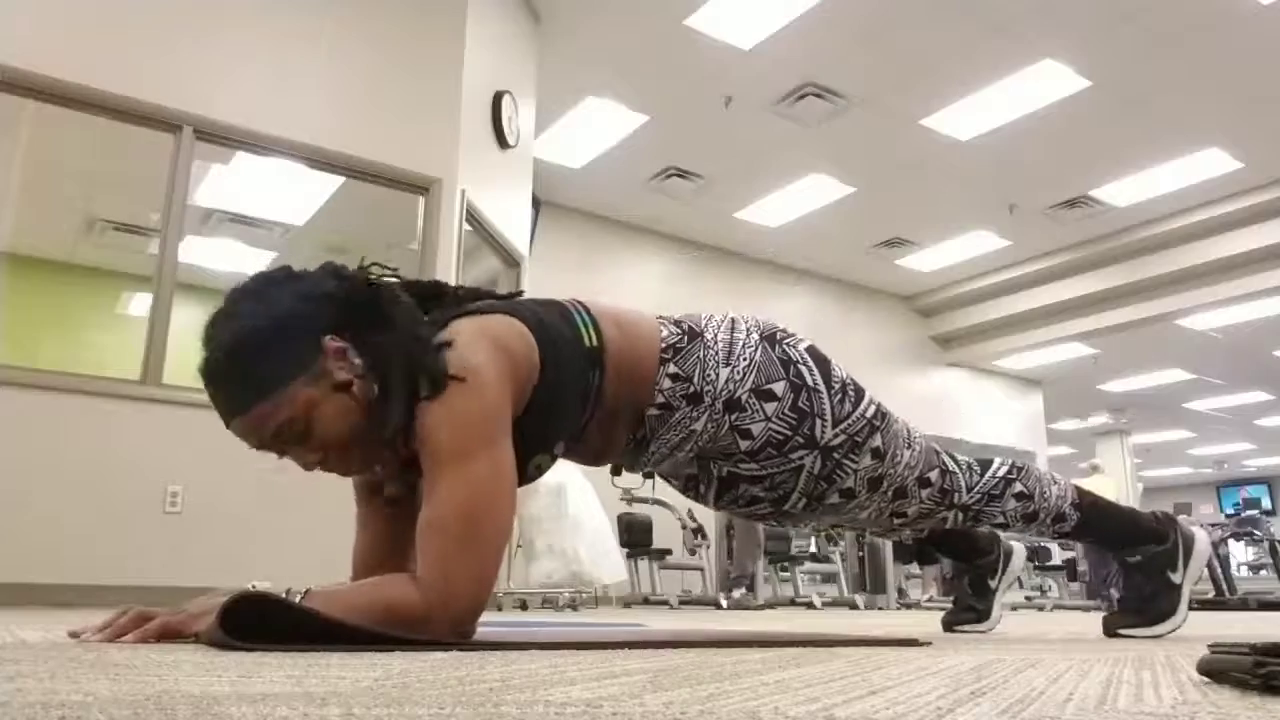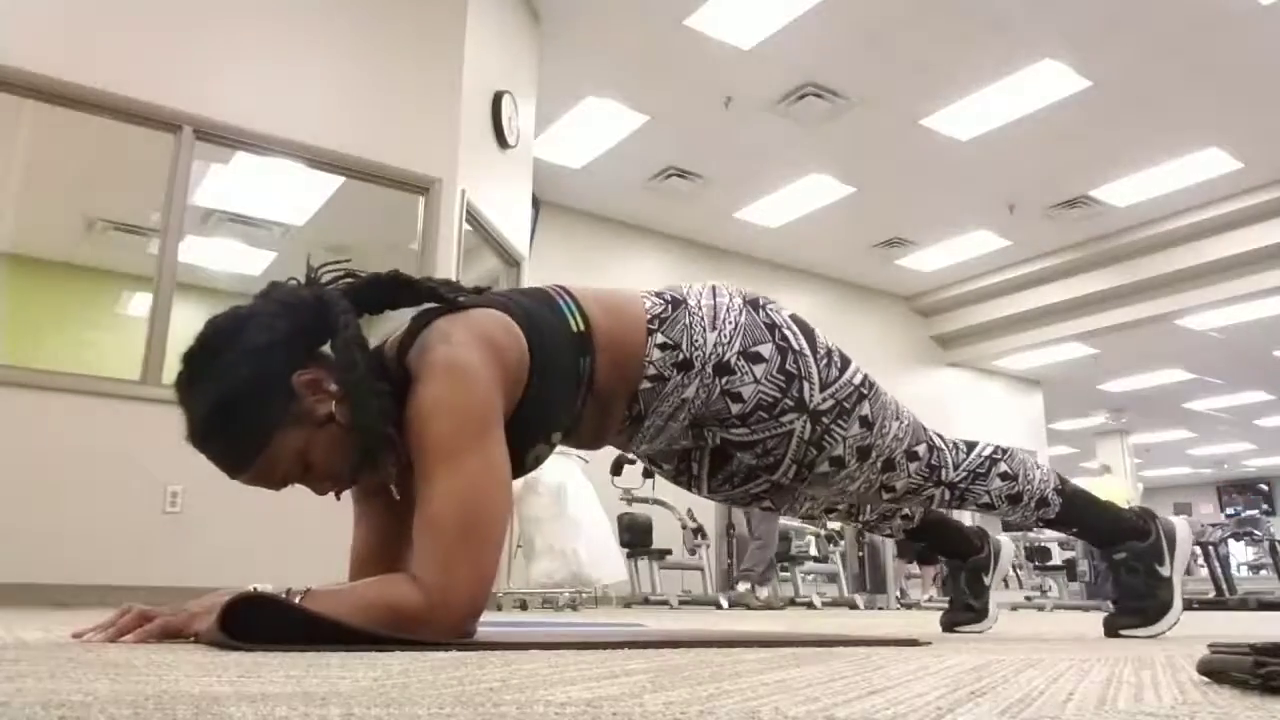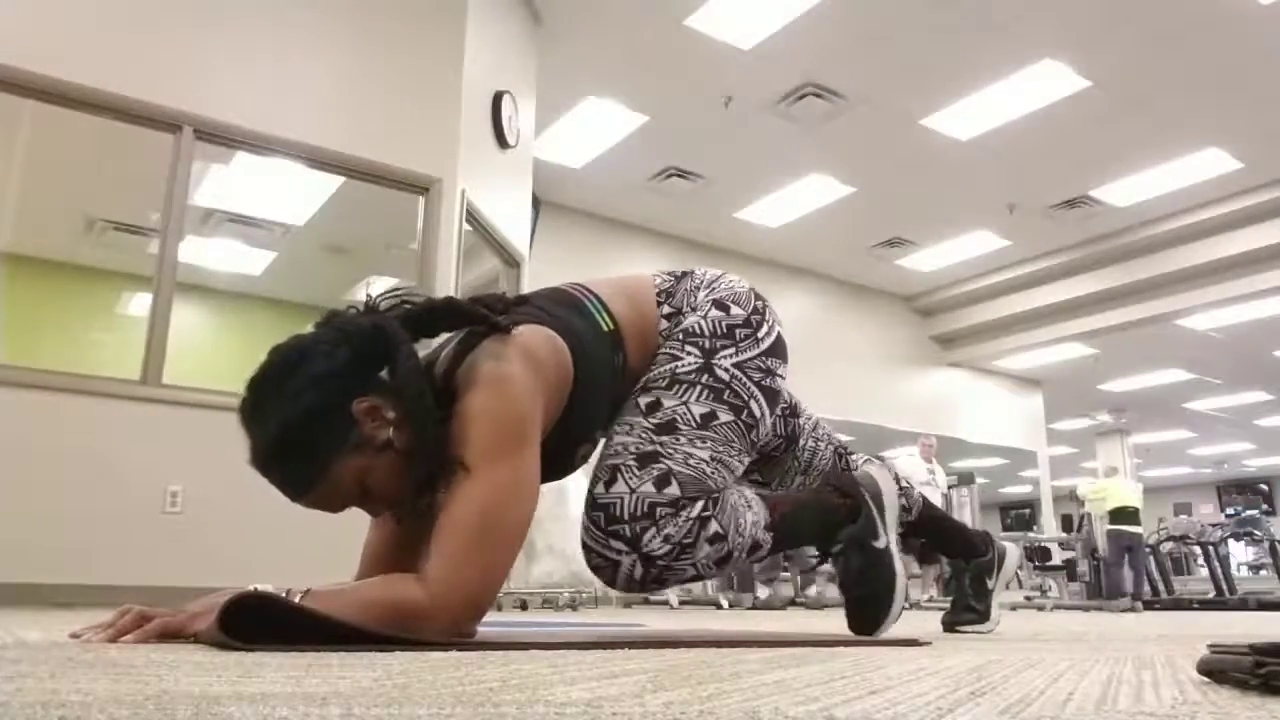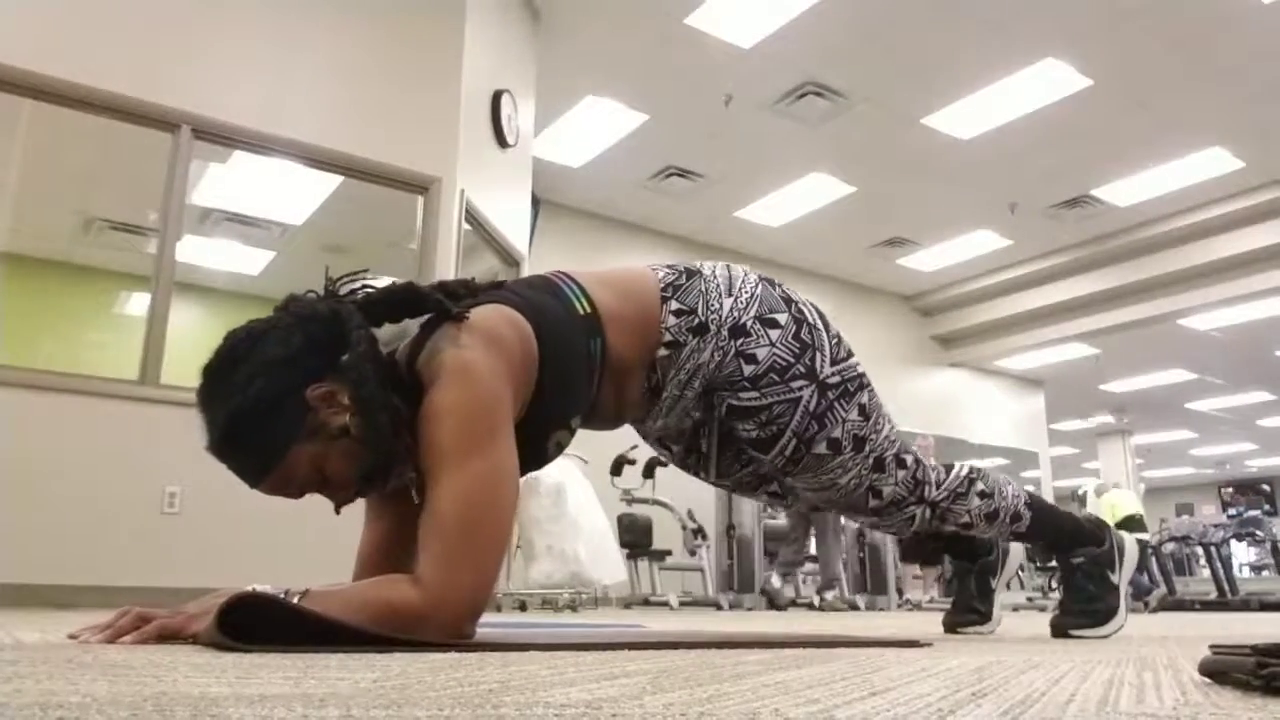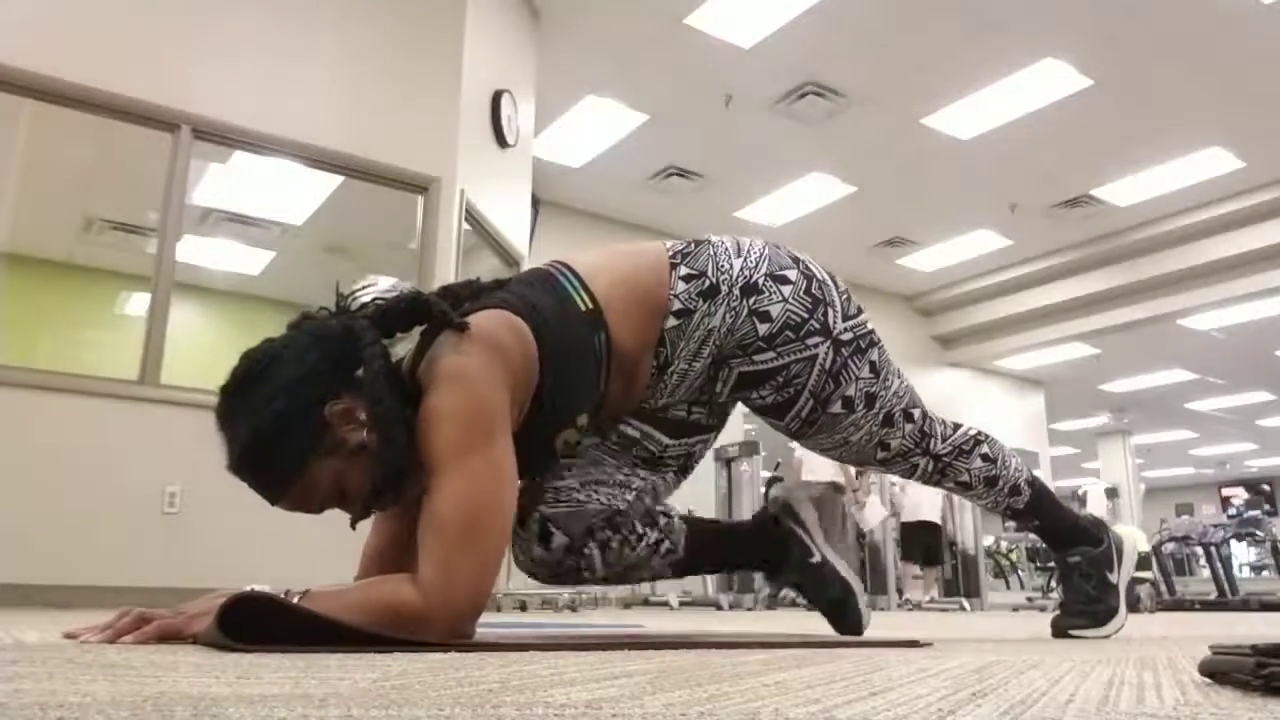
dt=0.5s
person 1, frame 1
left shoulder: (460, 370)
right shoulder: (388, 409)
left elbow: (444, 604)
right elbow: (382, 588)
left hip: (742, 389)
right hip: (689, 441)
left knee: (934, 485)
right knee: (912, 492)
left ankle: (1156, 540)
right ankle: (981, 565)
person 1, frame 2
left shoulder: (447, 371)
right shoulder: (383, 405)
left elbow: (444, 604)
right elbow: (382, 588)
left wrist: (245, 605)
right wrist: (236, 613)
left hip: (733, 361)
right hip: (680, 421)
left knee: (920, 466)
right knee: (870, 494)
left ankle: (1138, 535)
right ankle: (971, 556)
person 1, frame 3
left shoulder: (496, 388)
right shoulder: (416, 408)
left elbow: (445, 605)
right elbow: (384, 583)
left hip: (712, 323)
right hip: (666, 375)
left knee: (637, 533)
right knee: (823, 480)
left ankle: (852, 514)
right ankle: (971, 550)
person 1, frame 4
left shoulder: (459, 374)
right shoulder: (401, 406)
left elbow: (444, 604)
right elbow: (387, 586)
left wrist: (249, 605)
left hip: (743, 339)
right hip: (683, 400)
left knee: (898, 488)
right knee: (866, 496)
left ankle: (1086, 541)
right ankle: (978, 554)
person 1, frame 5
left shoulder: (460, 381)
right shoulder: (409, 407)
left elbow: (445, 605)
right elbow: (392, 585)
left hip: (755, 305)
right hip: (674, 377)
left knee: (911, 445)
right knee: (558, 538)
left ankle: (1087, 541)
right ankle: (775, 542)
